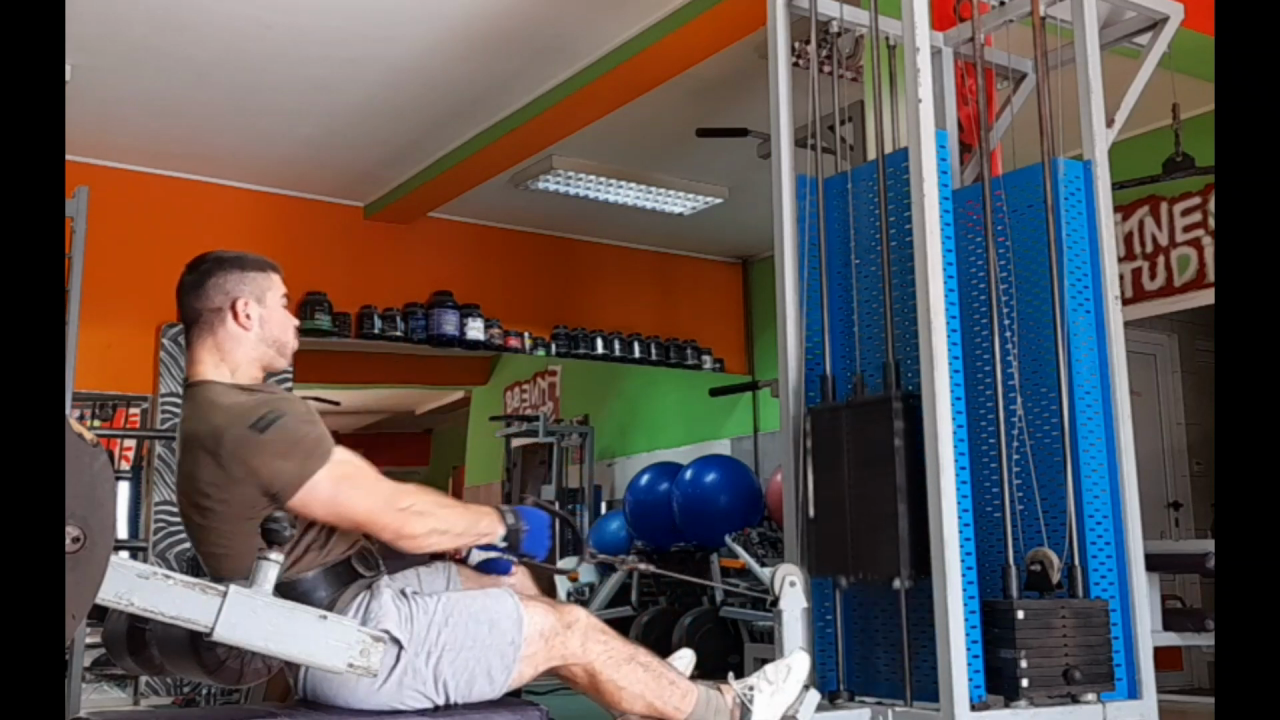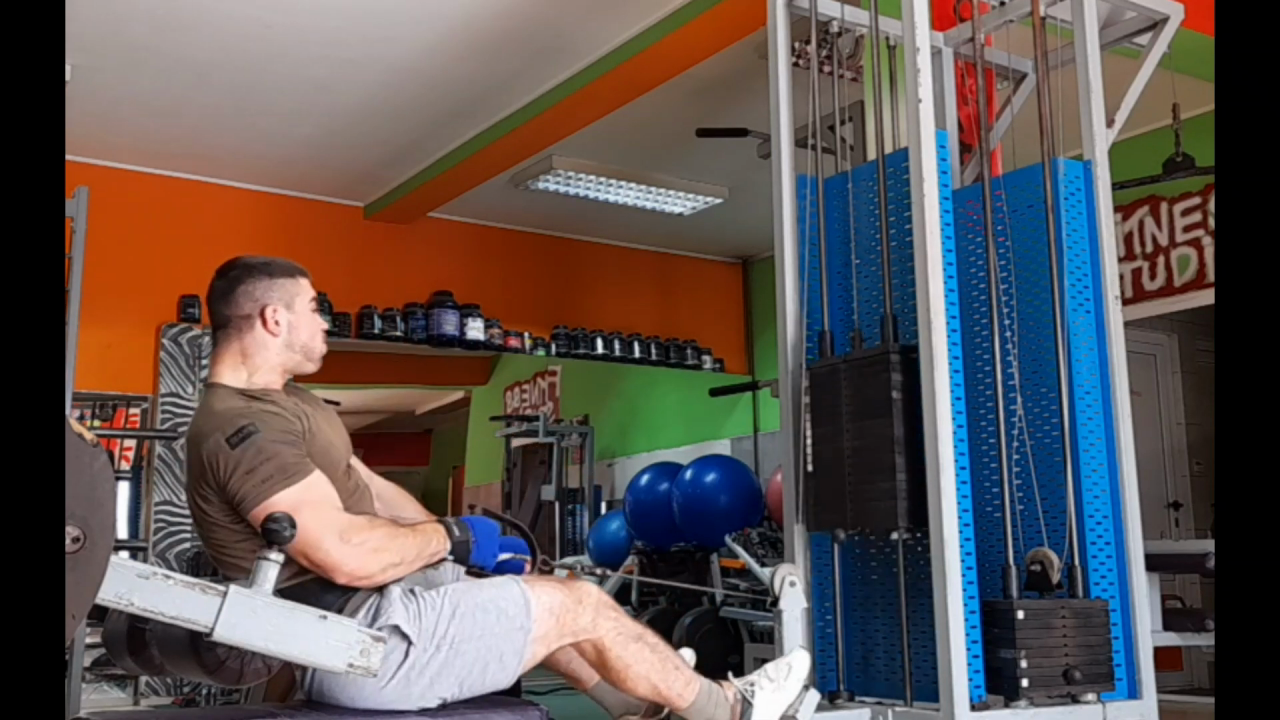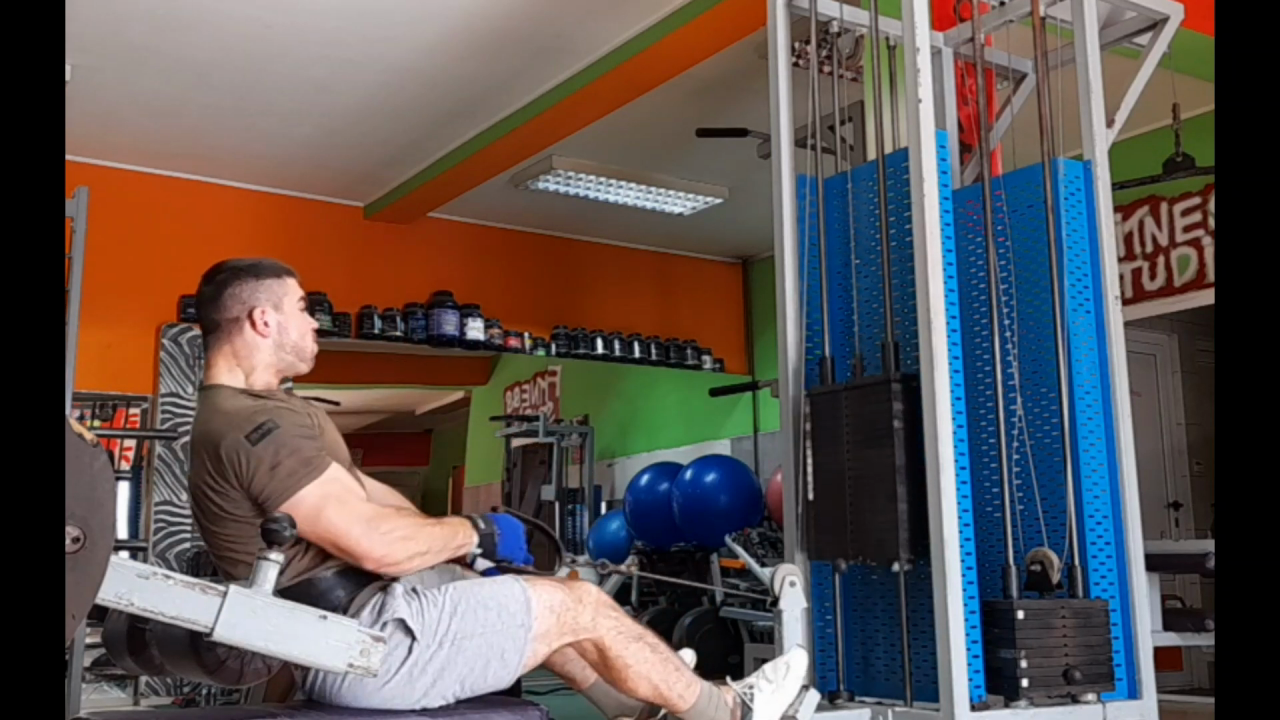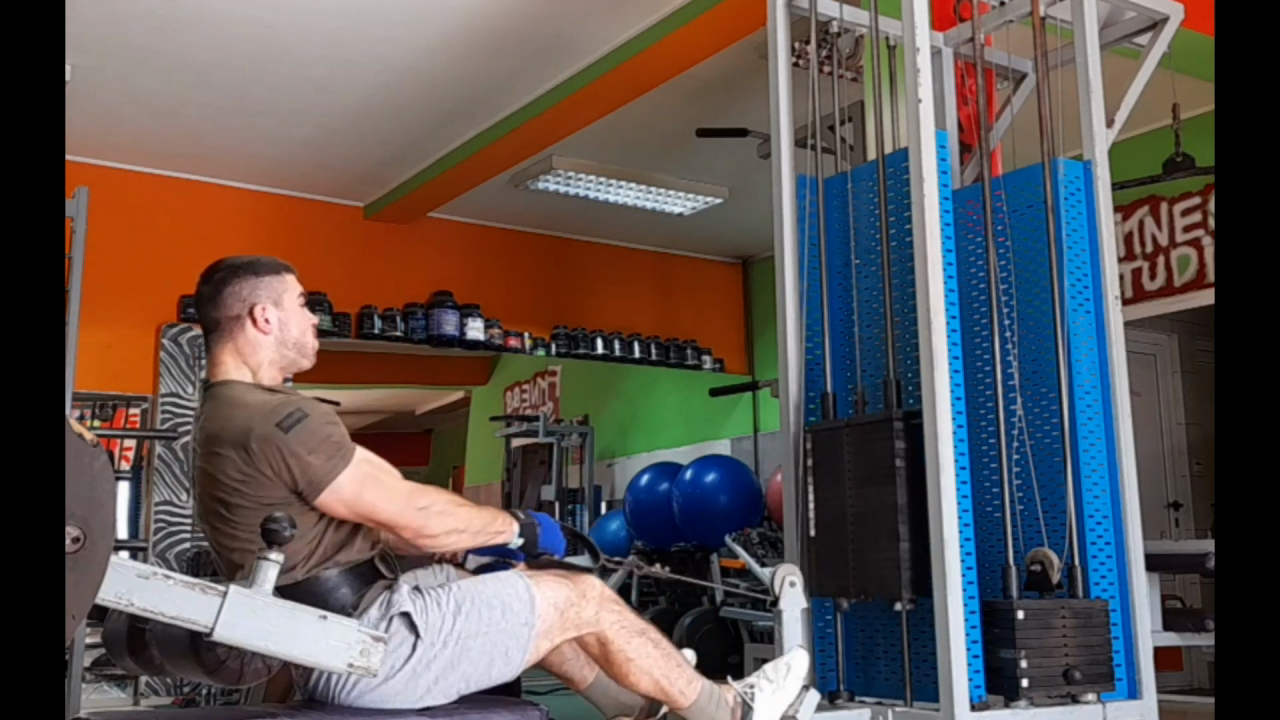
dt=0.2s
person 1, frame 1
left shoulder: (220, 414)
right shoulder: (250, 423)
left elbow: (361, 501)
right elbow: (395, 513)
left wrist: (463, 545)
right wrist: (504, 525)
left hip: (336, 622)
left knee: (506, 581)
right knee: (569, 629)
person 1, frame 2
left shoulder: (285, 407)
right shoulder: (241, 430)
left elbow: (369, 493)
right elbow: (350, 555)
left wrist: (455, 538)
right wrist: (454, 536)
left hip: (351, 624)
left knee: (516, 581)
right knee: (580, 605)
person 1, frame 3
left shoulder: (263, 411)
right shoulder: (253, 428)
left elbow: (365, 499)
right elbow: (378, 543)
left wrist: (465, 543)
right wrist: (476, 531)
left knee: (516, 583)
right knee: (580, 605)
person 1, frame 4
left shoulder: (236, 412)
right shoulder: (273, 421)
left elbow: (376, 508)
right elbow: (415, 517)
left wrist: (483, 538)
right wrist: (517, 526)
left knee: (513, 584)
right knee: (583, 599)
